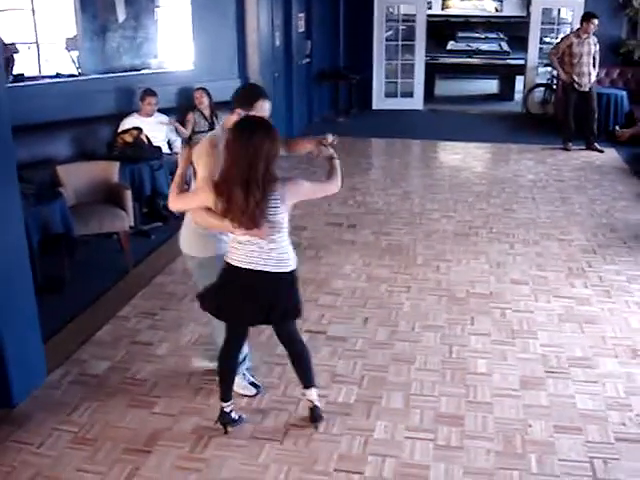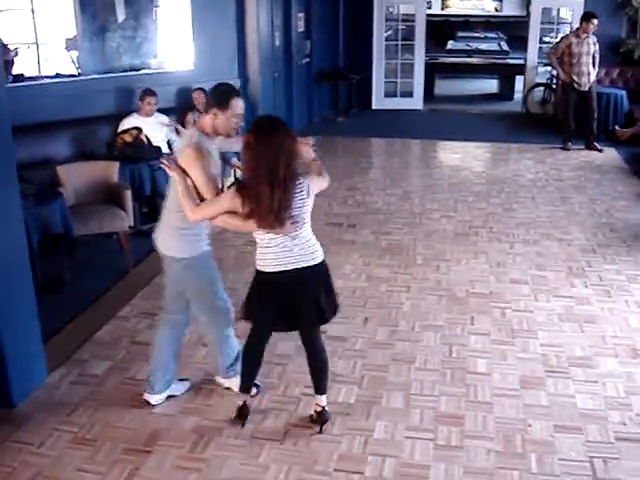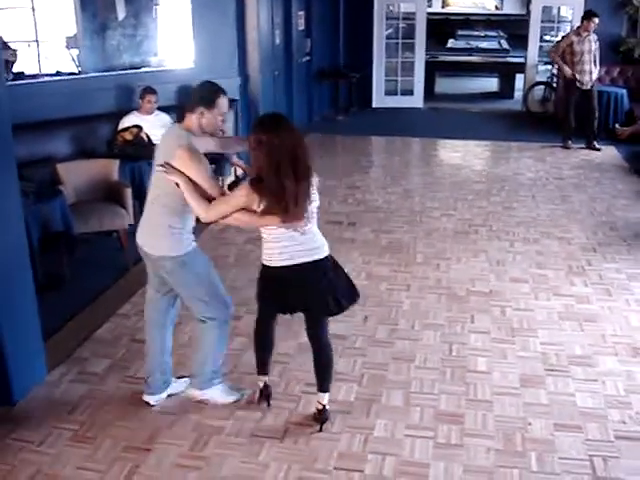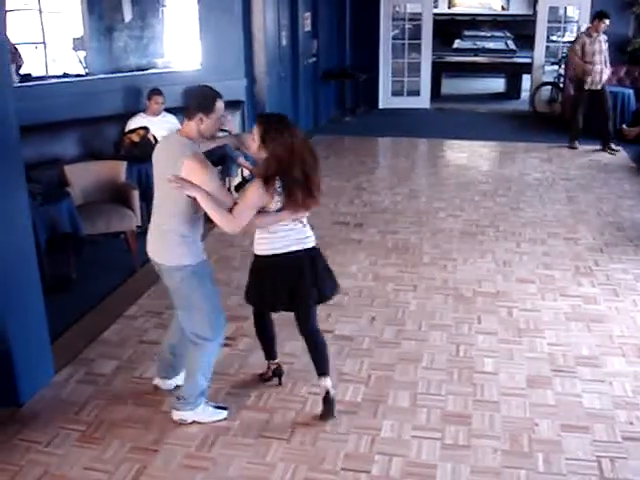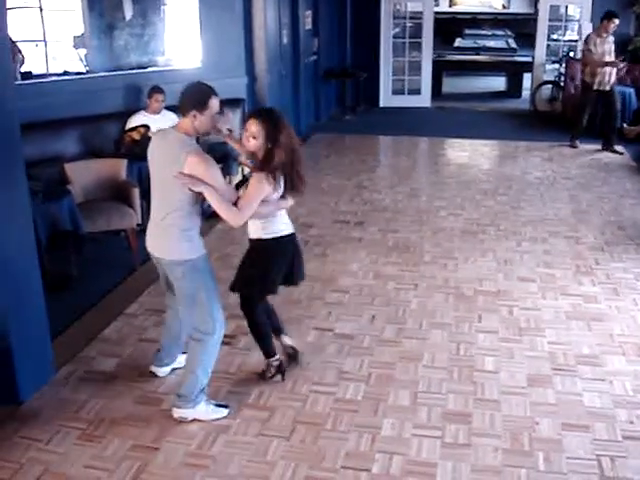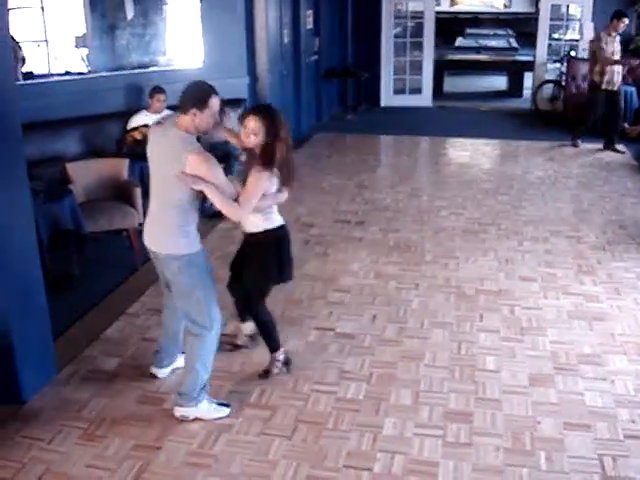
dt=0.2s
person 1, frame 1
right shoulder: (211, 149)
left elbow: (287, 146)
right elbow: (197, 209)
left wrist: (316, 142)
left hip: (226, 238)
right hip: (206, 244)
left ankle: (219, 356)
right ankle: (234, 370)
person 1, frame 2
left shoulder: (209, 138)
right shoulder: (197, 151)
left elbow: (243, 142)
left hip: (183, 240)
right hip: (185, 246)
left knee: (177, 312)
right knee: (218, 311)
left ankle: (159, 385)
right ankle: (230, 371)
person 1, frame 3
left shoulder: (176, 134)
right shoulder: (187, 152)
left elbow: (220, 143)
left hip: (151, 239)
right hip: (172, 246)
left knee: (160, 311)
right knee: (217, 308)
left ankle: (157, 385)
right ankle: (205, 382)
person 1, frame 4
left shoulder: (168, 142)
right shoulder: (194, 163)
right wrist: (284, 215)
left hip: (159, 247)
right hip: (182, 255)
left knee: (186, 314)
right knee: (208, 329)
left ankle: (168, 373)
right ankle: (189, 405)
person 1, frame 5
left shoulder: (159, 138)
right shoulder: (197, 160)
left wrist: (214, 131)
right wrist: (281, 204)
left hip: (157, 242)
right hip: (182, 250)
left knee: (180, 302)
right knee: (208, 325)
left ankle: (164, 359)
right ankle: (189, 402)
person 1, frame 6
left shoulder: (157, 134)
right shoulder: (197, 158)
right wrist: (276, 198)
left hip: (154, 238)
right hip: (179, 246)
left knee: (175, 300)
right knee: (206, 322)
left ankle: (164, 359)
right ankle: (191, 400)
person 2, frame 1
left shoulder: (219, 191)
right shoulder: (286, 190)
right elbow: (333, 185)
right wrist: (332, 157)
left hip: (238, 275)
right hip: (277, 277)
left knee: (233, 339)
right knee: (289, 337)
left ankle: (226, 408)
right ankle: (312, 401)
person 2, frame 2
left shoulder: (241, 194)
right shoulder: (305, 185)
left elbow: (194, 214)
right elbow: (323, 178)
left wrist: (180, 177)
right wrist: (311, 157)
left hip: (271, 277)
right hip: (309, 272)
left knee: (259, 336)
right knee: (311, 339)
left ankle: (243, 401)
right ankle: (321, 406)
person 2, frame 3
left shoulder: (254, 190)
right shoulder: (310, 179)
left elbow: (206, 214)
left wrist: (181, 179)
left hip: (278, 271)
right hip: (317, 266)
left knee: (264, 322)
right knee: (319, 335)
left ankle: (262, 382)
right ankle: (323, 404)
person 2, frame 4
left shoulder: (262, 187)
right shoulder: (302, 175)
left elbow: (231, 225)
left wrist: (197, 191)
left hip: (271, 262)
right hip: (305, 257)
left knee: (262, 313)
right knee: (308, 325)
left ankle: (273, 366)
right ankle: (326, 388)
person 2, frame 5
left shoulder: (262, 177)
right shoulder: (276, 165)
left elbow: (236, 218)
right elbow: (245, 151)
left wrist: (204, 187)
right wrist: (228, 139)
left hip: (268, 247)
right hip: (284, 241)
left knee: (250, 303)
right knee: (258, 297)
left ankle: (273, 362)
right ankle: (286, 344)
person 2, frame 6
left shoulder: (261, 171)
right shoulder: (255, 157)
left elbow: (238, 213)
left wrist: (206, 186)
left hip: (265, 239)
right hip: (262, 235)
left knee: (253, 298)
right knee: (241, 288)
left ankle: (278, 356)
person 3, frame 1
left shoulder: (594, 40)
right shoulder: (570, 39)
right elbow: (553, 54)
left wrist: (595, 73)
right wrist: (561, 72)
left hip: (588, 82)
right hip: (571, 82)
left knee: (592, 112)
right knee: (569, 112)
left ankle: (591, 142)
right ankle: (567, 141)
person 3, frame 2
left shoulder: (593, 40)
right shoulder: (569, 39)
right elbow: (552, 54)
left wrist: (595, 72)
right wrist: (560, 72)
left hip: (588, 82)
right hip: (571, 82)
left knee: (592, 111)
right knee: (568, 112)
left ankle: (591, 141)
right ankle: (567, 141)
person 3, frame 3
left shoulder: (594, 38)
right shoulder: (570, 38)
right elbow: (553, 53)
left wrist: (596, 70)
right wrist: (563, 68)
left hip: (590, 80)
right hip: (573, 80)
left knee: (592, 110)
right knee: (570, 110)
left ankle: (591, 140)
right ankle: (567, 139)
person 3, frame 4
left shoulder: (604, 38)
right shoulder: (582, 38)
right elbow: (572, 57)
left wrist: (607, 71)
right wrist: (585, 67)
left hip: (601, 81)
right hip: (584, 81)
left knee: (605, 110)
right knee: (578, 110)
left ankle: (607, 142)
right ankle: (573, 139)
person 3, frame 5
left shoulder: (611, 39)
right shoulder: (591, 38)
right elbow: (590, 60)
left wrist: (614, 72)
right wrist: (610, 64)
left hip: (608, 82)
right hip: (592, 82)
left knee: (612, 112)
right knee: (584, 111)
left ankle: (609, 143)
right ankle: (575, 138)
person 3, frame 6
left shoulder: (617, 38)
right shoulder: (601, 37)
right elbow: (603, 59)
left wrist: (620, 74)
right wrist: (622, 61)
left hip: (614, 82)
right hip: (600, 82)
left knee: (616, 112)
right knee: (594, 112)
left ankle: (611, 143)
right ankle: (577, 136)
